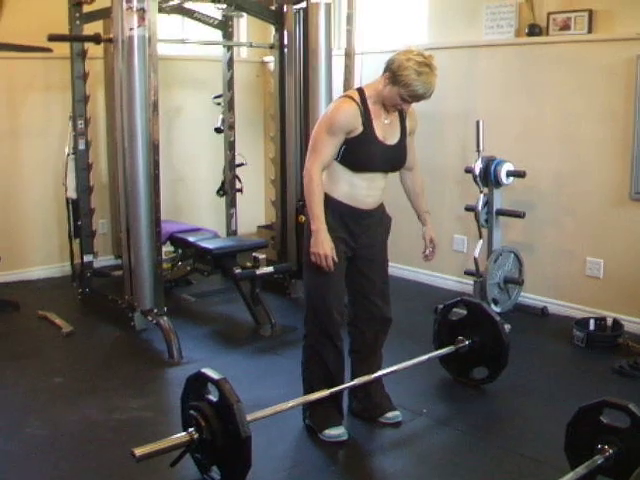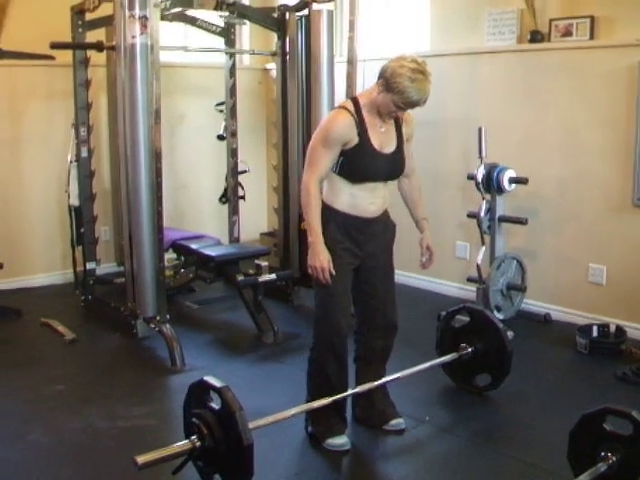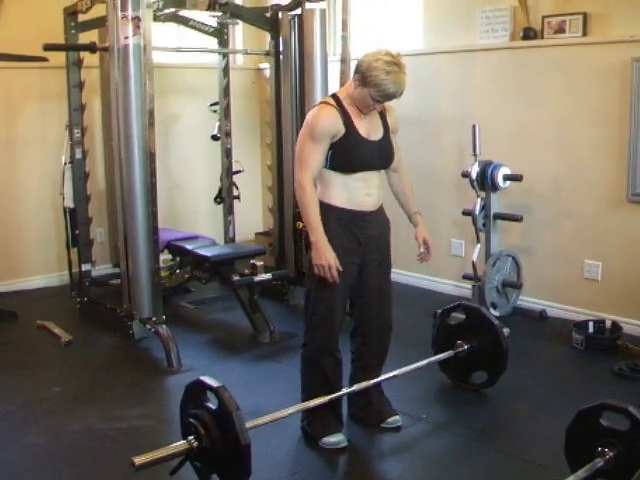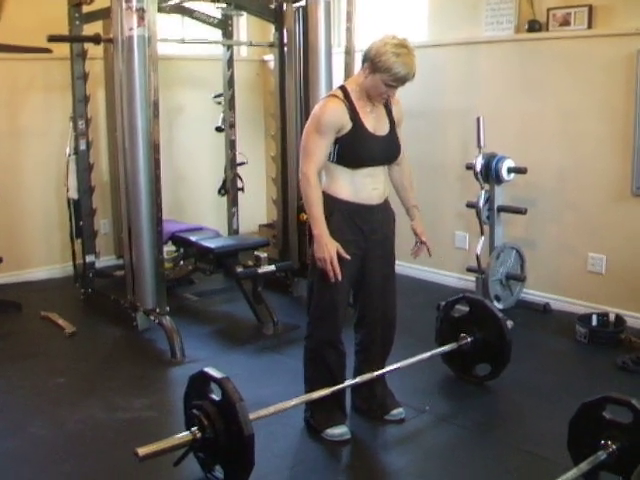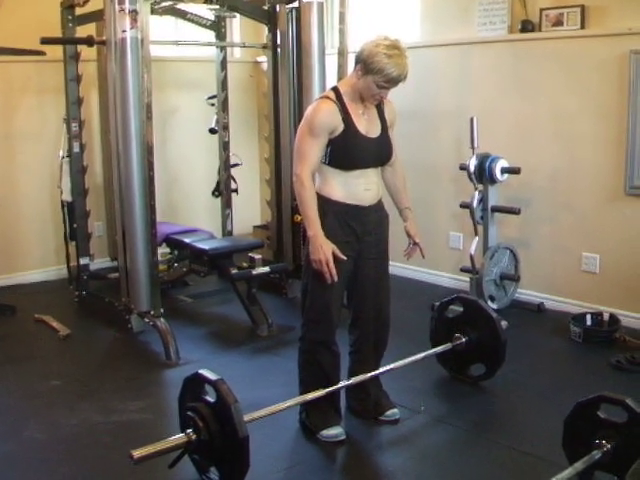
dt=1s
person 1, frame 1
left shoulder: (406, 118)
right shoulder: (347, 110)
left elbow: (410, 170)
right elbow: (312, 169)
left wrist: (425, 221)
right wrist: (319, 230)
left hip: (373, 222)
right hip: (332, 219)
left knee: (374, 314)
right knee: (325, 317)
left ankle: (368, 398)
right ankle: (322, 411)
person 1, frame 2
left shoulder: (403, 124)
right shoulder: (342, 121)
left elbow: (408, 177)
right elbow: (310, 182)
left wrist: (423, 227)
right wrist: (316, 244)
left hip: (378, 231)
right hip: (337, 231)
left knee: (381, 323)
right knee: (332, 328)
left ankle: (373, 405)
right ankle: (325, 420)
person 1, frame 3
left shoulder: (387, 116)
right shoulder: (325, 116)
left elbow: (397, 171)
right elbow: (303, 180)
left wrist: (417, 222)
right wrist: (318, 241)
left hip: (375, 226)
right hip: (335, 227)
left knee: (377, 321)
right knee: (325, 327)
left ankle: (368, 402)
right ankle: (320, 418)
person 1, frame 4
left shoulder: (393, 108)
right shoulder: (333, 109)
right elbow: (308, 172)
left wrist: (415, 216)
right wrist: (320, 234)
left hip: (379, 220)
right hip: (339, 220)
left knee: (381, 314)
right knee: (328, 319)
left ankle: (371, 394)
right ankle: (323, 410)
person 1, frame 5
left shoulder: (385, 110)
right shoulder: (325, 111)
right elbow: (302, 175)
left wrist: (408, 217)
right wrist: (315, 236)
left hip: (373, 221)
right hip: (333, 221)
left knee: (375, 315)
right knee: (322, 320)
left ankle: (366, 395)
right ankle: (318, 410)
